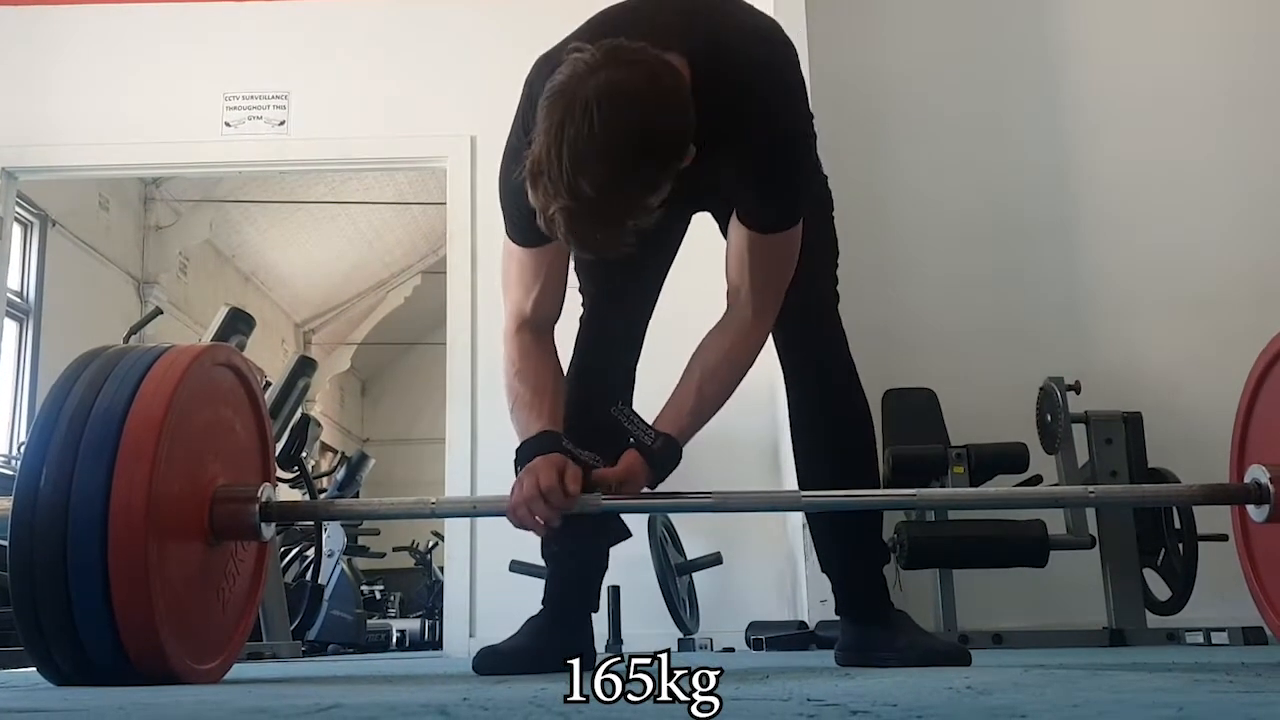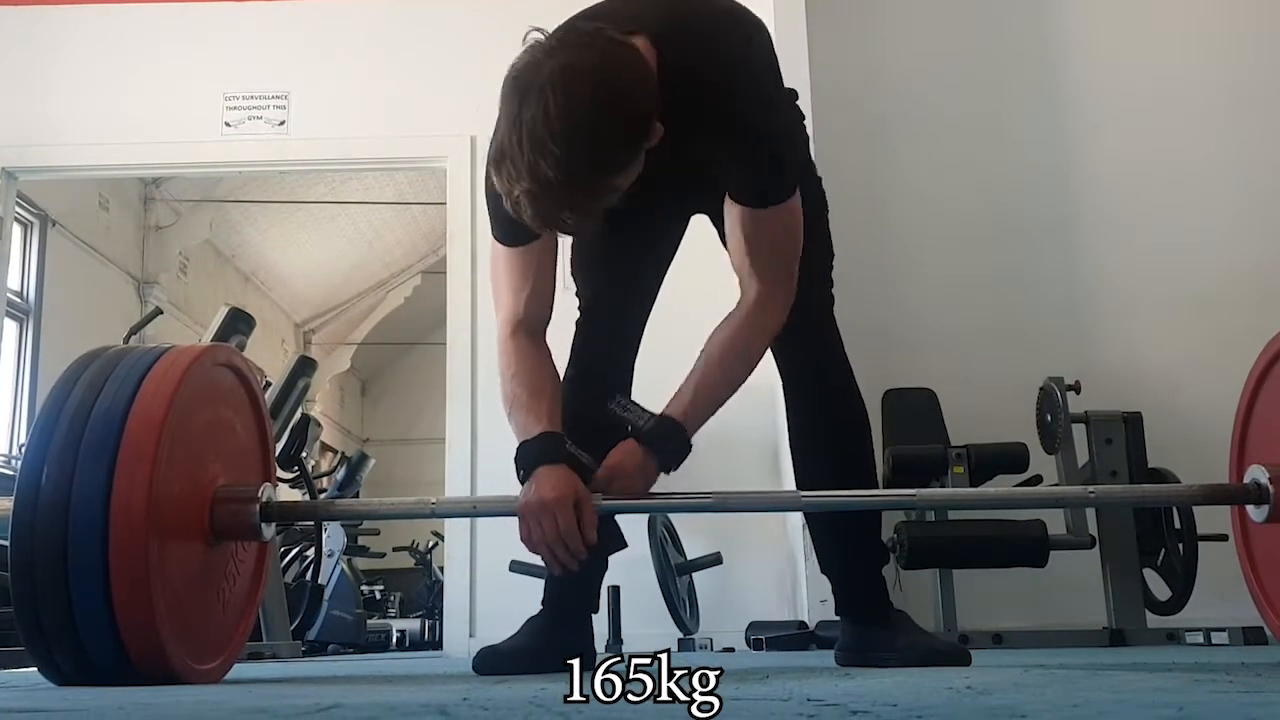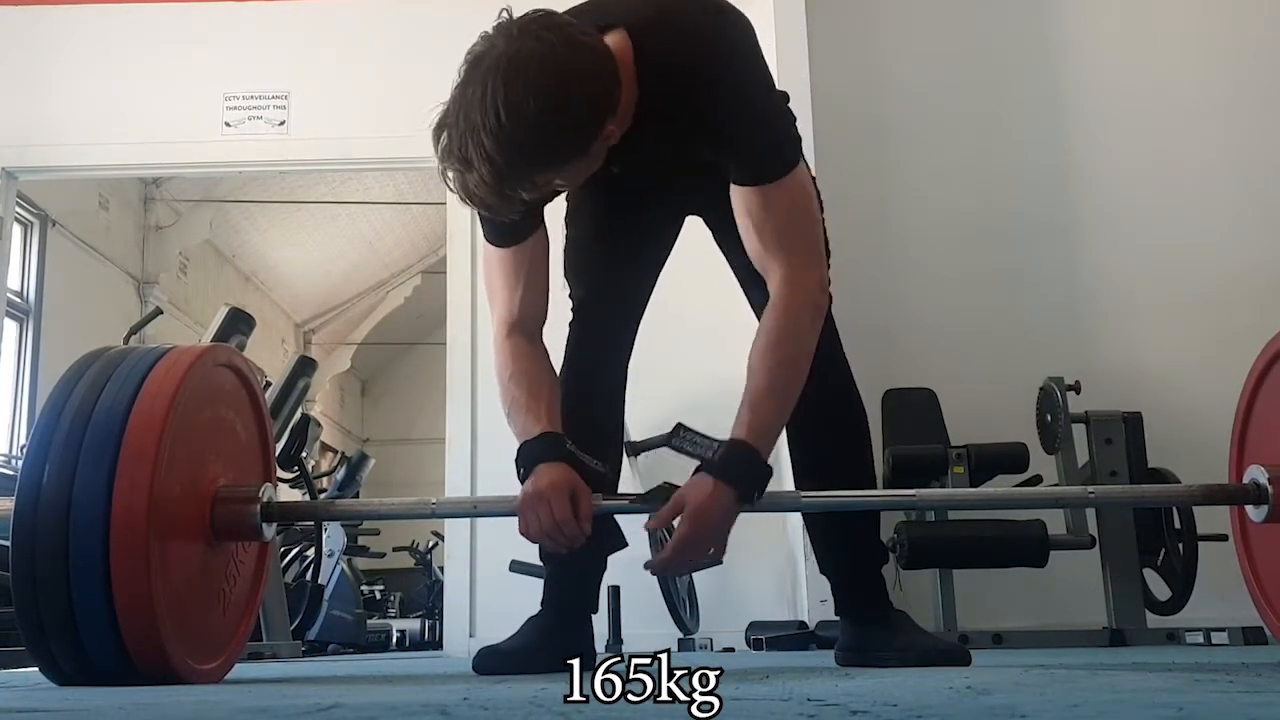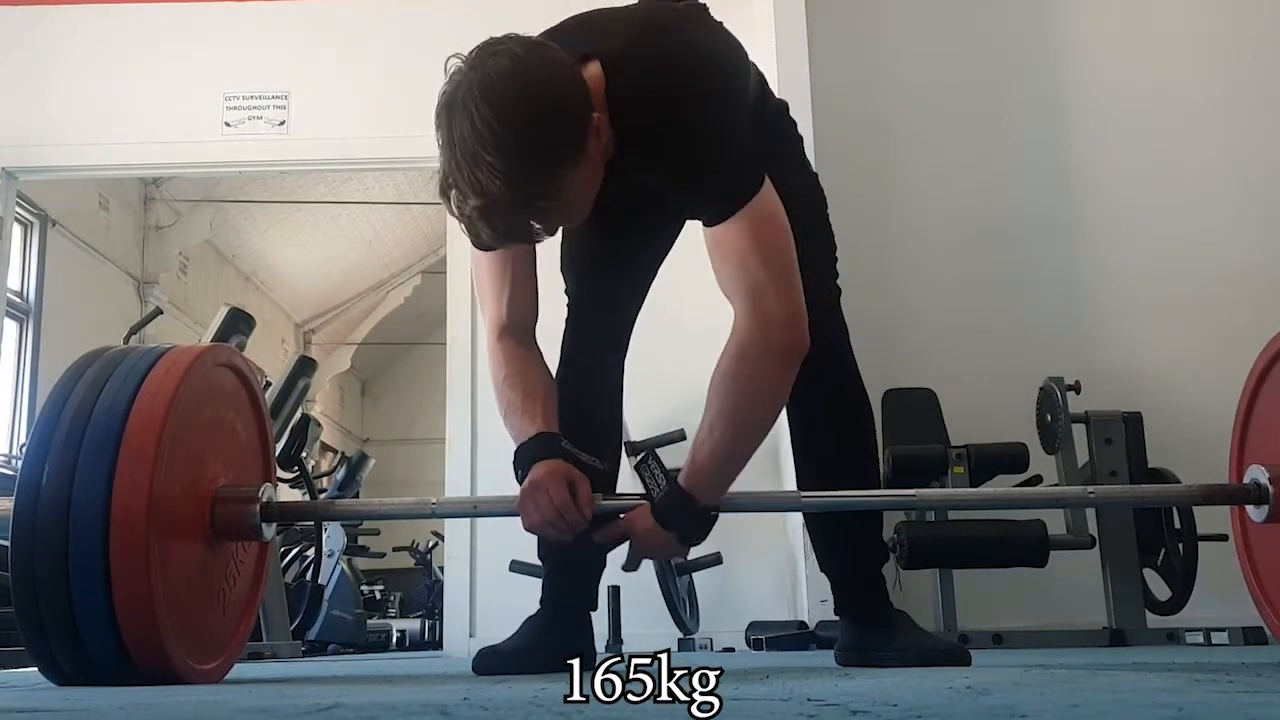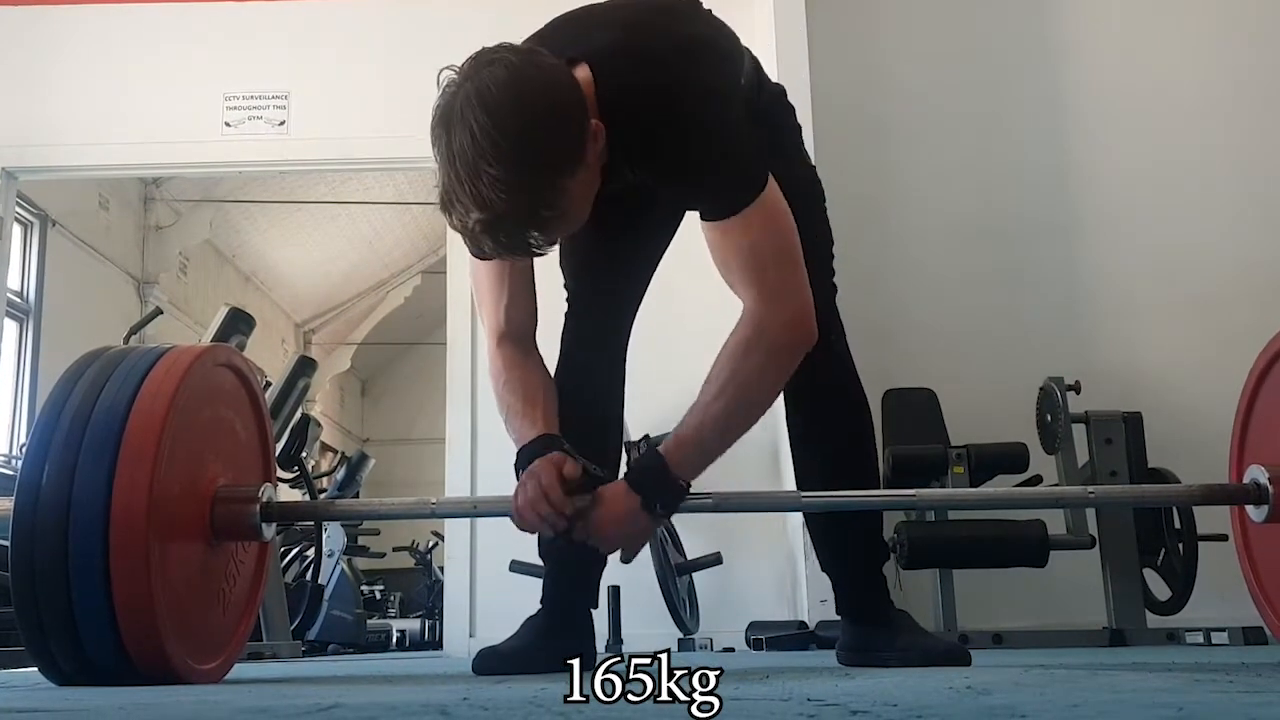
dt=0.3s
person 1, frame 1
left shoulder: (760, 96)
right shoulder: (544, 129)
left elbow: (749, 314)
right elbow: (528, 324)
left wrist: (656, 451)
right wrist: (542, 448)
left hip: (749, 150)
right hip: (610, 154)
left knee: (813, 340)
right knee: (604, 333)
left ankle: (868, 614)
right ankle: (565, 617)
person 1, frame 2
left shoulder: (734, 76)
right shoulder: (528, 135)
left elbow: (765, 297)
right elbow: (520, 326)
left wrist: (664, 438)
right wrist: (543, 457)
left hip: (739, 151)
right hip: (606, 151)
left knee: (808, 339)
right knee: (601, 335)
left ankle: (868, 614)
right ankle: (565, 618)
person 1, frame 3
left shoulder: (713, 64)
right shoulder: (507, 136)
left elbow: (799, 286)
right elbow: (516, 327)
left wrist: (735, 471)
right wrist: (542, 455)
left hip: (735, 156)
right hip: (620, 178)
left knee: (813, 342)
right knee: (595, 338)
left ankle: (865, 614)
right ankle: (565, 617)
person 1, frame 4
left shoulder: (691, 94)
right shoulder: (501, 154)
left elbow: (775, 326)
right elbow: (508, 333)
left wrist: (683, 509)
right wrist: (539, 452)
left hip: (747, 142)
right hip: (620, 172)
left knee: (817, 345)
right knee: (590, 334)
left ankle: (866, 614)
right ankle: (564, 618)
person 1, frame 5
left shoulder: (689, 94)
right shoulder: (498, 157)
left elbow: (782, 319)
right elbow: (508, 337)
left wrist: (655, 483)
right wrist: (538, 447)
left hip: (745, 128)
right hip: (622, 159)
left knee: (815, 344)
right knee: (589, 333)
left ankle: (868, 613)
right ankle: (565, 617)
